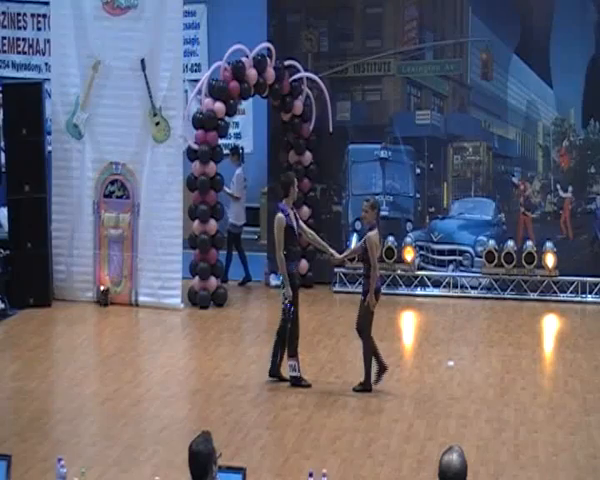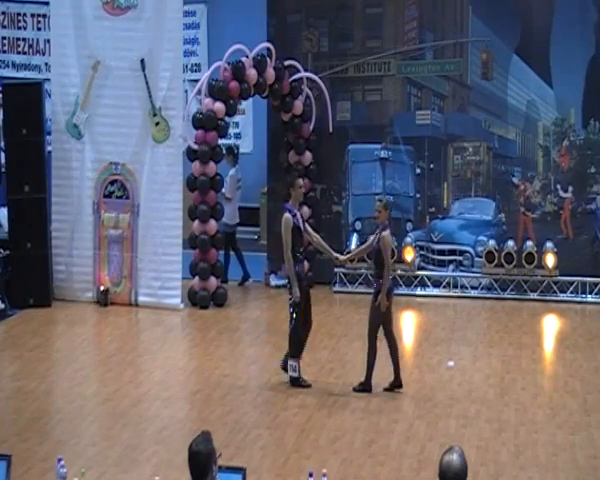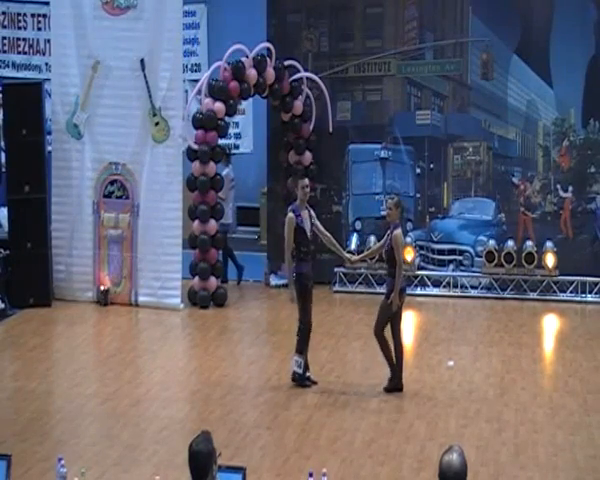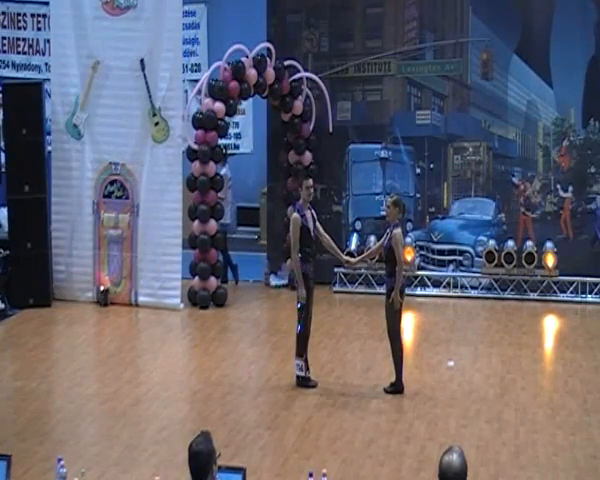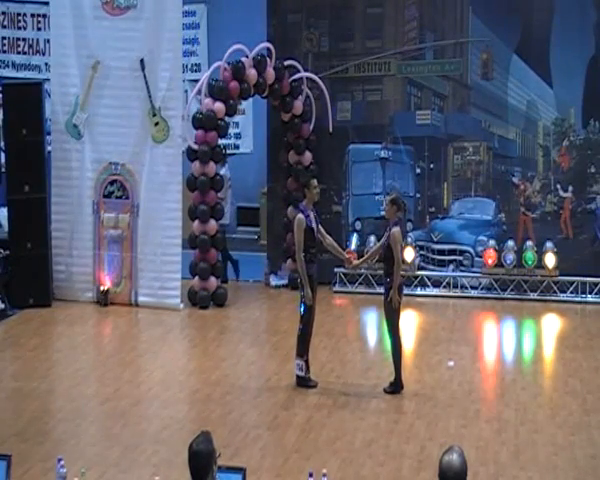
dt=0.5s
person 1, frame 1
left shoulder: (293, 212)
right shoulder: (281, 217)
left elbow: (309, 234)
right elbow: (279, 254)
left wrist: (330, 251)
right wrist: (287, 285)
left hip: (294, 272)
right hip: (288, 274)
left knee: (286, 322)
right knee: (292, 323)
left ankle: (274, 368)
right ankle: (294, 374)
person 1, frame 2
left shoulder: (299, 213)
right shoulder: (287, 217)
left elbow: (313, 237)
right elbow: (287, 254)
left wrist: (333, 254)
right wrist: (294, 285)
left hip: (303, 271)
right hip: (295, 274)
left knee: (306, 322)
right knee: (296, 323)
left ankle: (289, 361)
right ankle: (294, 374)
person 1, frame 3
left shoulder: (310, 212)
right shoulder: (292, 217)
left elbow: (325, 236)
right elbow: (287, 253)
left wrist: (344, 254)
right wrist: (291, 286)
left hip: (309, 270)
right hip: (299, 271)
left knee: (306, 321)
right knee: (305, 322)
left ankle: (303, 370)
right ankle: (297, 371)
person 1, frame 4
left shoulder: (311, 212)
right shoulder: (296, 216)
left elbow: (324, 237)
right elbow: (294, 253)
left wrist: (342, 257)
right wrist: (300, 285)
left hip: (311, 270)
right hip: (302, 272)
left knee: (307, 322)
right knee: (303, 322)
left ankle: (304, 370)
right ankle: (301, 374)
person 1, frame 5
left shoulder: (313, 213)
right shoulder: (301, 218)
left elbow: (326, 239)
right elbow: (299, 255)
left wrist: (344, 256)
right wrist: (306, 287)
left hip: (313, 271)
right hip: (306, 273)
left knee: (309, 323)
right knee: (305, 323)
left ankle: (305, 370)
right ankle: (301, 374)
person 2, frame 1
left shoulder: (371, 235)
right shoulder: (371, 233)
left elbow: (374, 266)
right elbow: (358, 249)
left wrist: (371, 293)
right wrist: (341, 257)
left hip: (371, 287)
right hip: (369, 286)
left knee: (365, 332)
right knee: (361, 328)
left ankle: (367, 382)
right ankle: (380, 365)
person 2, frame 2
left shoulder: (385, 235)
right shoulder: (379, 233)
left elbow: (388, 266)
right elbow: (365, 248)
left wrist: (383, 294)
right wrist: (346, 258)
left hip: (383, 289)
right hip: (383, 288)
left knee: (372, 335)
right knee: (388, 334)
left ankle: (367, 382)
right ankle: (397, 379)
person 2, frame 3
left shoulder: (397, 233)
right shoulder: (391, 232)
left elbow: (400, 265)
right elbow: (377, 249)
left wrist: (395, 293)
right wrist: (357, 258)
left hip: (396, 288)
right hip: (393, 287)
left knee: (378, 330)
right knee: (396, 334)
left ankle: (394, 374)
right ankle: (397, 380)
person 2, frame 4
left shoulder: (397, 232)
right shoulder: (390, 230)
left elbow: (400, 263)
right elbow: (377, 248)
left wrist: (396, 291)
right wrist: (356, 260)
left hip: (394, 287)
right hip: (390, 285)
left knee: (394, 335)
right knee: (393, 334)
left ankle: (398, 383)
right ankle: (398, 380)
person 2, frame 5
left shoulder: (395, 231)
right shoulder: (391, 229)
left elbow: (398, 262)
right elbow: (378, 249)
left wrist: (394, 290)
right wrist: (359, 262)
left hip: (393, 286)
right hip: (389, 284)
left knee: (393, 333)
right knee: (393, 333)
left ankle: (397, 382)
right ankle: (397, 379)
person 3, frame 1
left shoulder: (238, 173)
right shoulder: (240, 172)
left elbow: (237, 196)
left wrist: (224, 189)
right wrist: (227, 189)
left hip: (235, 217)
right hip: (237, 216)
left knee: (230, 246)
right knee: (237, 246)
left ankle: (225, 275)
right ankle: (247, 275)
person 3, frame 2
left shoulder: (232, 173)
right shoulder: (236, 172)
left elbow: (228, 197)
right wrist: (222, 189)
left hip: (229, 217)
right hip: (232, 216)
left knee: (227, 247)
right knee: (233, 245)
left ankle: (225, 276)
right ankle: (245, 273)
person 3, frame 3
left shoulder: (225, 173)
right shoulder: (230, 171)
left elbow: (222, 196)
left hip: (224, 216)
right hip: (227, 215)
left knee: (224, 246)
right knee: (225, 246)
left ankle: (224, 276)
right ankle: (238, 267)
person 3, frame 4
left shoulder: (223, 173)
right shoulder: (226, 171)
left elbow: (221, 196)
left hip: (223, 216)
right hip: (226, 216)
left knee: (223, 246)
right knee: (223, 246)
right ankle: (225, 275)
person 3, frame 5
left shoulder: (223, 173)
right shoulder: (225, 171)
left elbow: (220, 196)
left hip: (221, 216)
right hip: (224, 216)
left knee: (221, 246)
right knee: (222, 246)
left ankle: (224, 275)
